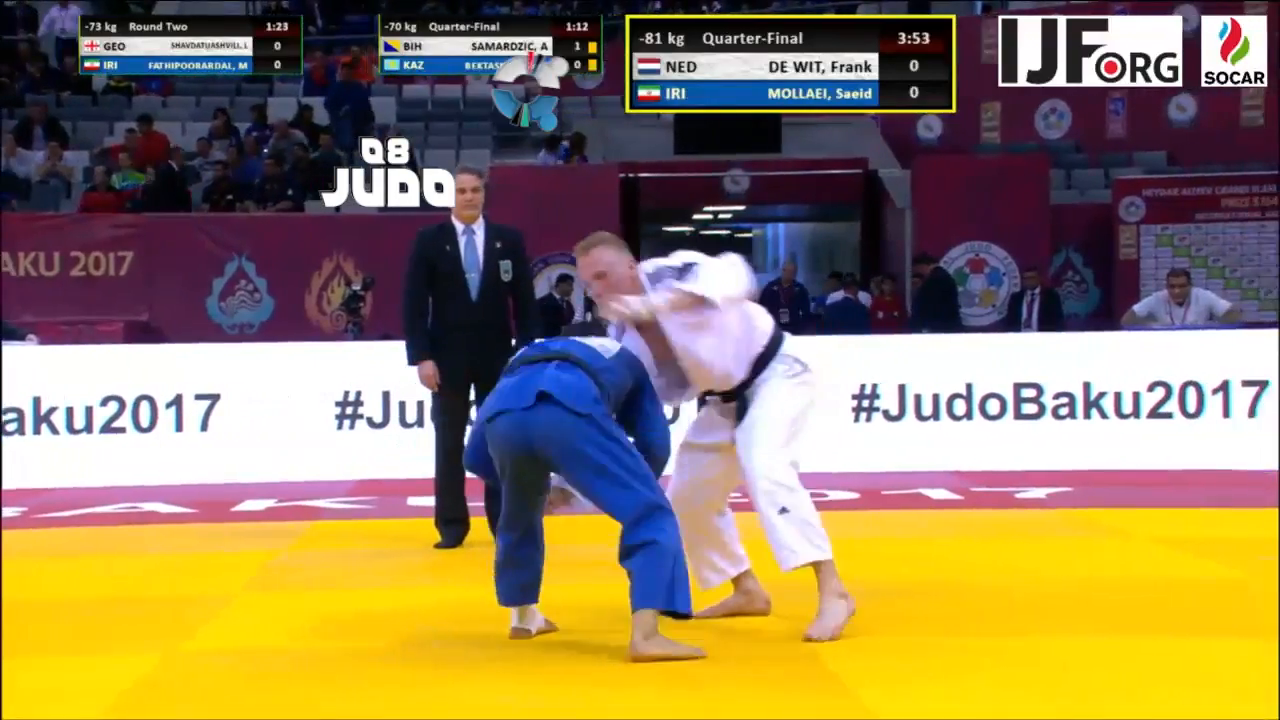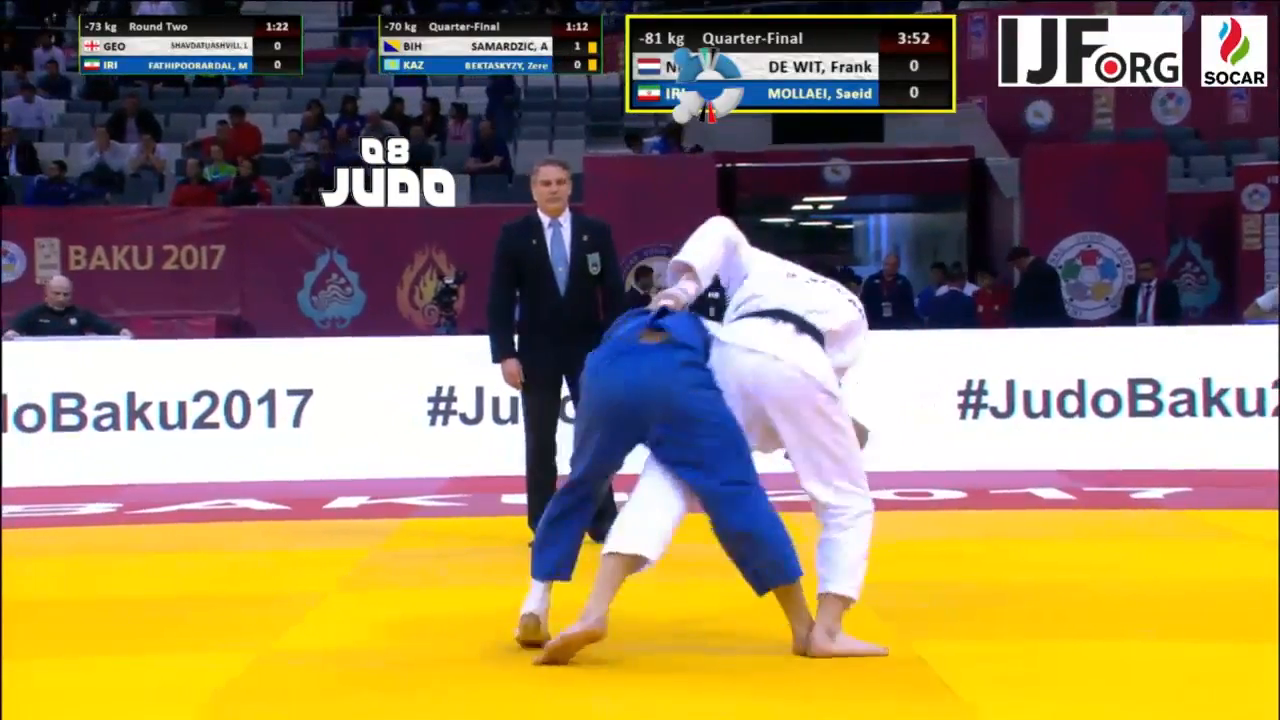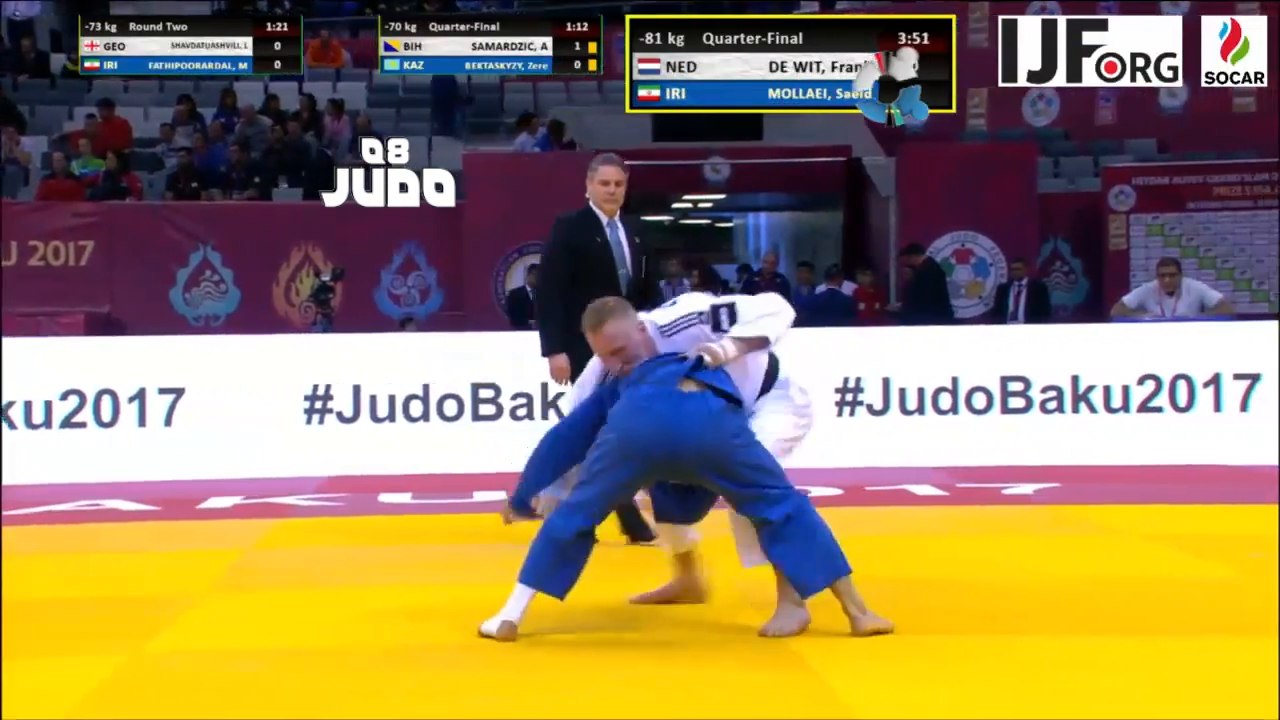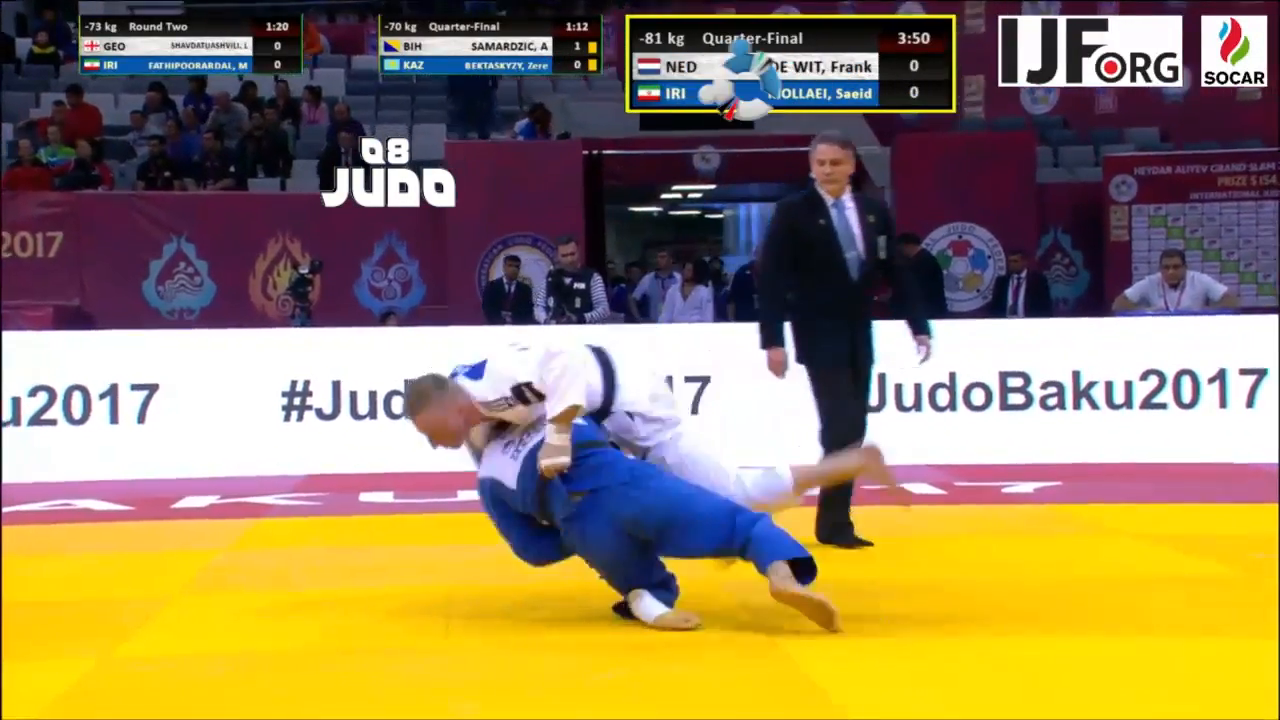
dt=1s
person 1, frame 1
left shoulder: (665, 274)
right shoulder: (625, 330)
left elbow: (733, 275)
left wrist: (656, 302)
left hip: (776, 376)
right hip: (731, 397)
left knee: (760, 465)
right knee: (691, 494)
left ankle: (832, 593)
right ankle: (747, 591)
person 1, frame 2
left shoulder: (759, 268)
right shoulder: (853, 312)
left elbow: (719, 233)
left wrist: (682, 289)
left hip: (733, 354)
right hip: (798, 371)
left knee: (667, 478)
right knee: (846, 502)
right ankle: (825, 632)
person 1, frame 3
left shoulder: (682, 322)
right shoulder: (609, 369)
left elbow: (774, 307)
left wrist: (733, 346)
right wrist: (555, 492)
left hip: (773, 401)
left ankle: (791, 600)
right ankle: (687, 579)
person 1, frame 4
left shoulder: (494, 386)
right shoulder: (472, 412)
left elbow: (569, 363)
left wrist: (556, 437)
left hip: (629, 402)
right hip: (597, 414)
left knee: (728, 489)
left ankle: (855, 463)
person 2, frame 1
left shoulder: (509, 239)
right shoulder: (428, 241)
left elbow: (525, 300)
right elbow: (414, 304)
right wrist: (421, 357)
left hip: (497, 355)
right hip: (448, 356)
right knee: (449, 443)
right ankle: (452, 525)
person 2, frame 2
left shoulder: (597, 232)
right shoulder: (514, 236)
left elbow: (614, 294)
right elbow: (500, 301)
right wrist: (506, 353)
left hip: (589, 350)
right hip: (537, 352)
right knee: (540, 440)
left ankle: (601, 520)
right ankle: (545, 524)
person 2, frame 3
left shoulder: (633, 233)
right shoulder: (570, 229)
left elbow: (647, 291)
right elbow: (548, 293)
right wrist: (556, 349)
right hip: (584, 349)
right ankle: (631, 522)
person 2, frame 4
left shoulder: (874, 211)
right shoulder: (793, 212)
left elbow: (896, 272)
right elbow: (771, 279)
left wrist: (919, 325)
right wrist: (773, 340)
left hip: (859, 335)
right hip: (819, 337)
left knee: (850, 427)
right knee: (842, 425)
left ankle: (833, 522)
right ankle: (835, 519)
person 3, frame 1
left shoulder: (522, 360)
right shoulder: (623, 356)
left elbow: (477, 457)
right elbow: (654, 444)
left wrist: (537, 481)
right wrist: (614, 481)
left hip: (506, 414)
right hip: (572, 413)
left knee: (519, 516)
right knee: (651, 517)
left ankle: (523, 616)
right ankle: (646, 635)
person 3, frame 2
left shoulder: (620, 333)
left hip: (612, 372)
right hip: (679, 375)
left knee: (574, 493)
right knee: (739, 496)
left ankle: (535, 611)
right ankle: (803, 627)
person 3, frame 3
left shoulder: (618, 389)
left elbow: (561, 441)
left wrist: (523, 497)
left hip: (637, 423)
right hip: (711, 420)
left knee: (573, 517)
right knee: (782, 509)
left ankle: (510, 616)
right ankle: (858, 613)
person 3, frame 4
left shoulder: (488, 480)
left elbow: (534, 549)
left hip: (587, 528)
right hip: (629, 486)
right knee: (744, 523)
left ankle: (643, 599)
right ankle: (786, 581)
